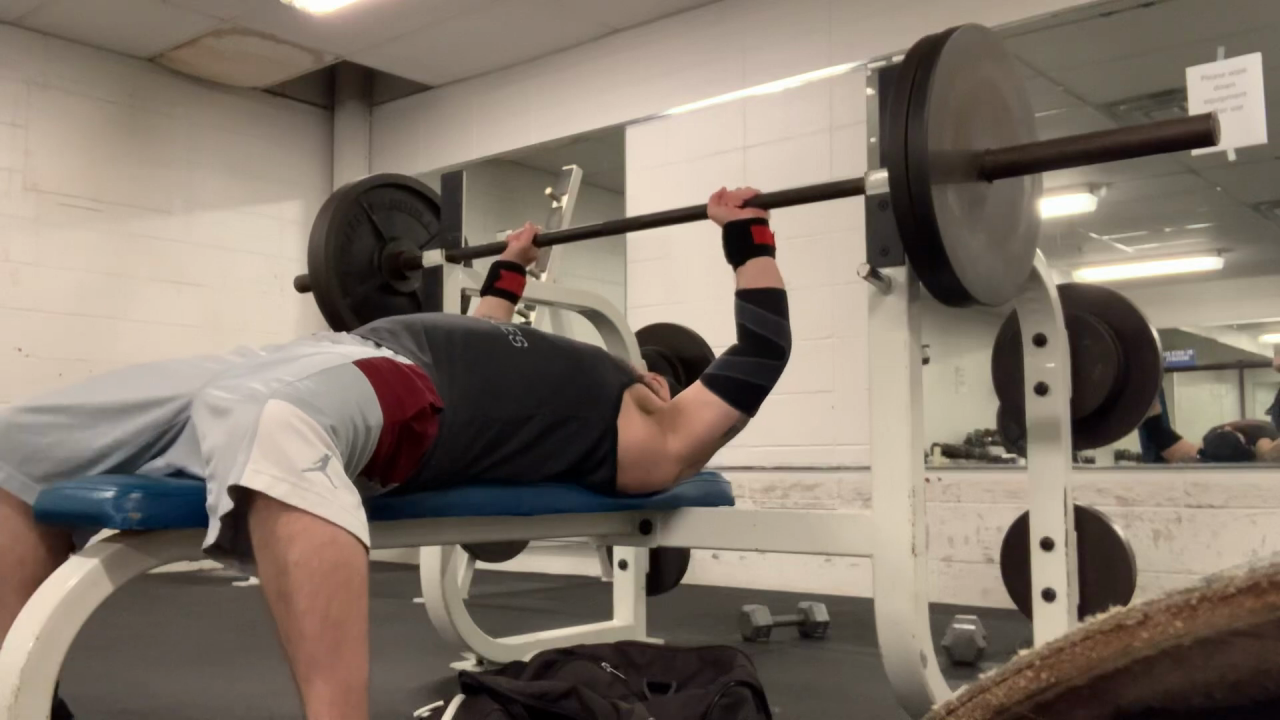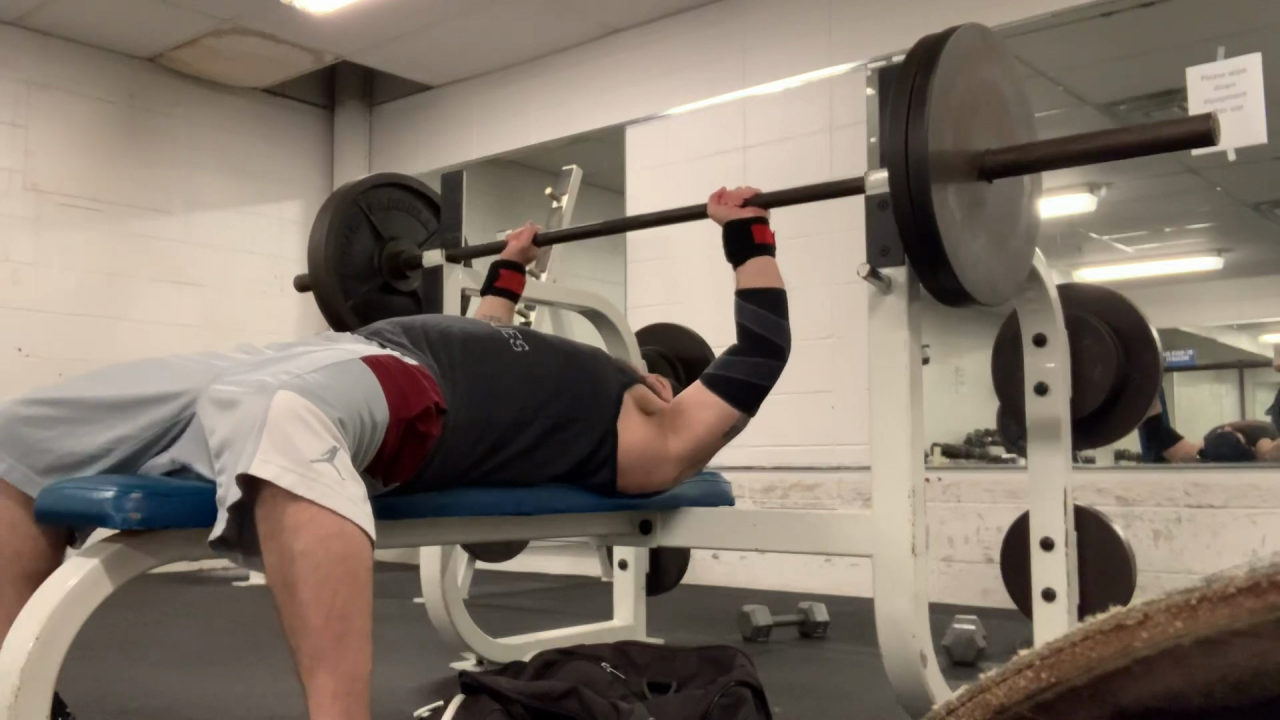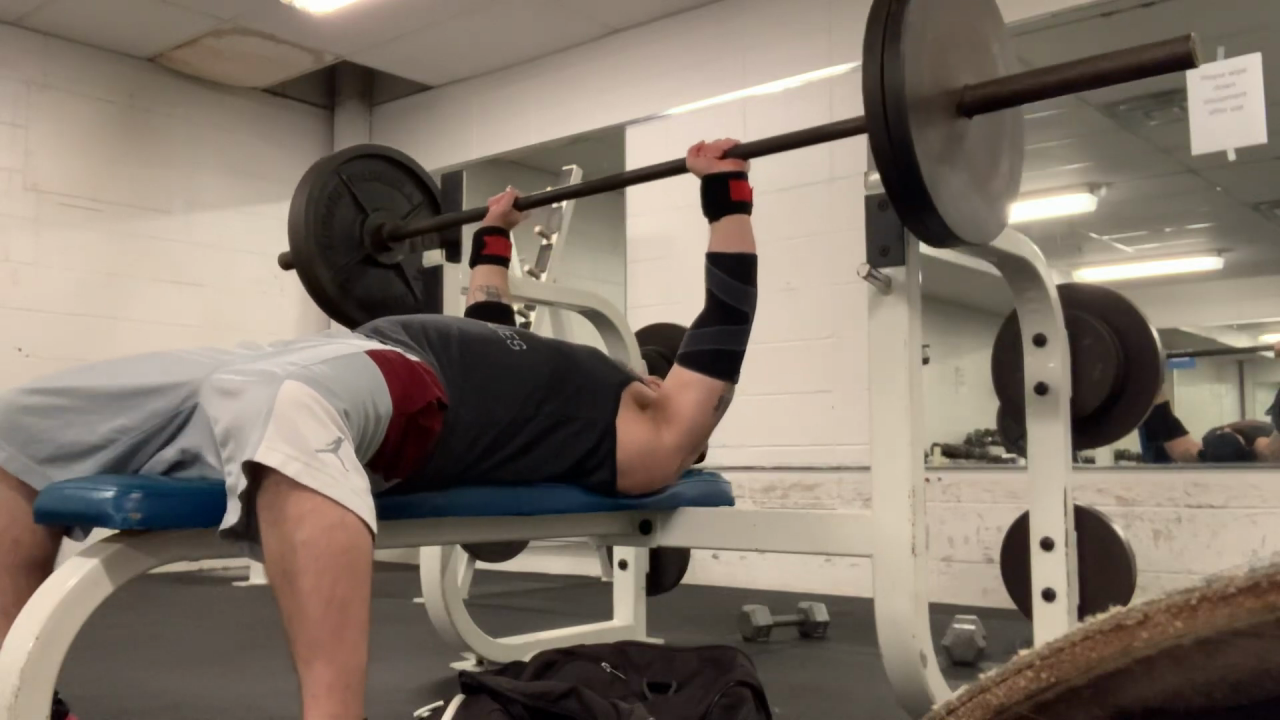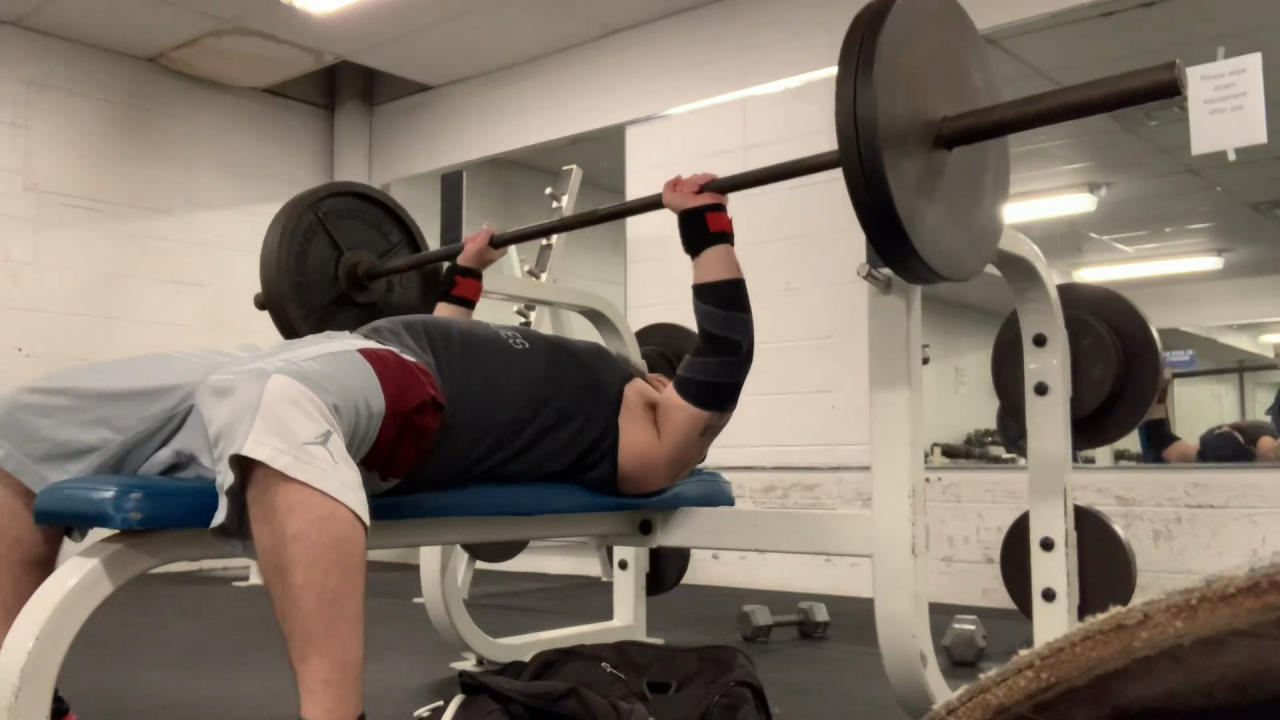
dt=1s
person 1, frame 1
left shoulder: (655, 445)
right shoulder: (577, 390)
left elbow: (760, 354)
right elbow: (479, 350)
left wrist: (748, 237)
right wrist: (508, 270)
left knee: (269, 434)
person 1, frame 2
left shoulder: (653, 445)
right shoulder: (576, 391)
left elbow: (760, 356)
right elbow: (487, 349)
left wrist: (747, 237)
right wrist: (509, 269)
left knee: (275, 422)
person 1, frame 3
left shoulder: (650, 443)
right shoulder: (562, 387)
left elbow: (725, 326)
right elbow: (485, 329)
left wrist: (726, 196)
right wrist: (494, 237)
left knee: (280, 417)
person 1, frame 4
left shoulder: (648, 442)
right shoulder: (568, 386)
left elbow: (727, 360)
left wrist: (704, 225)
right wrist: (465, 273)
left knee: (272, 413)
